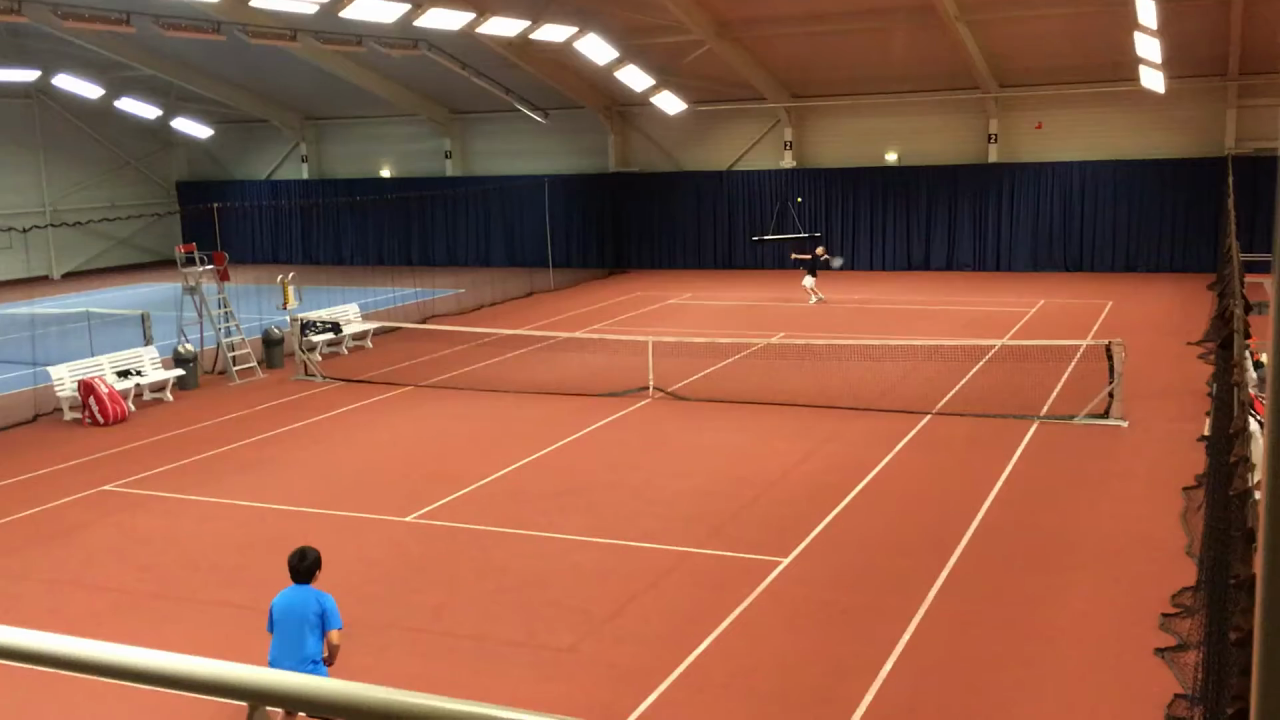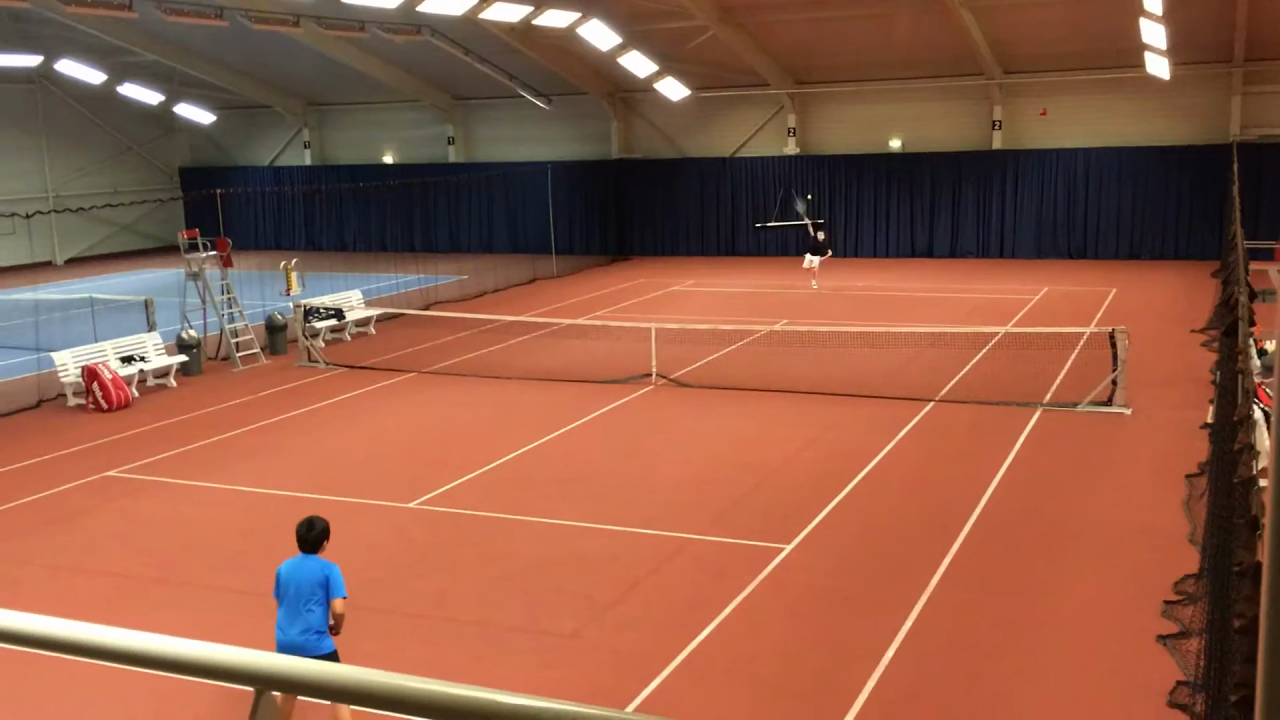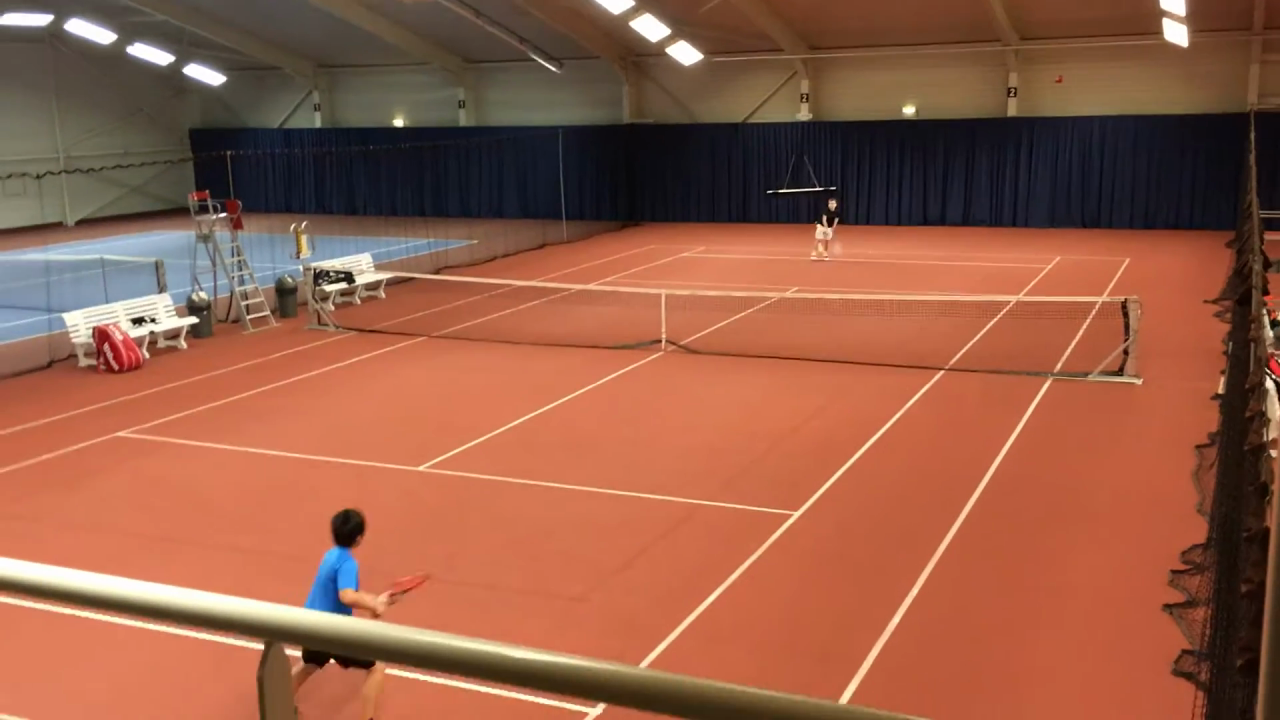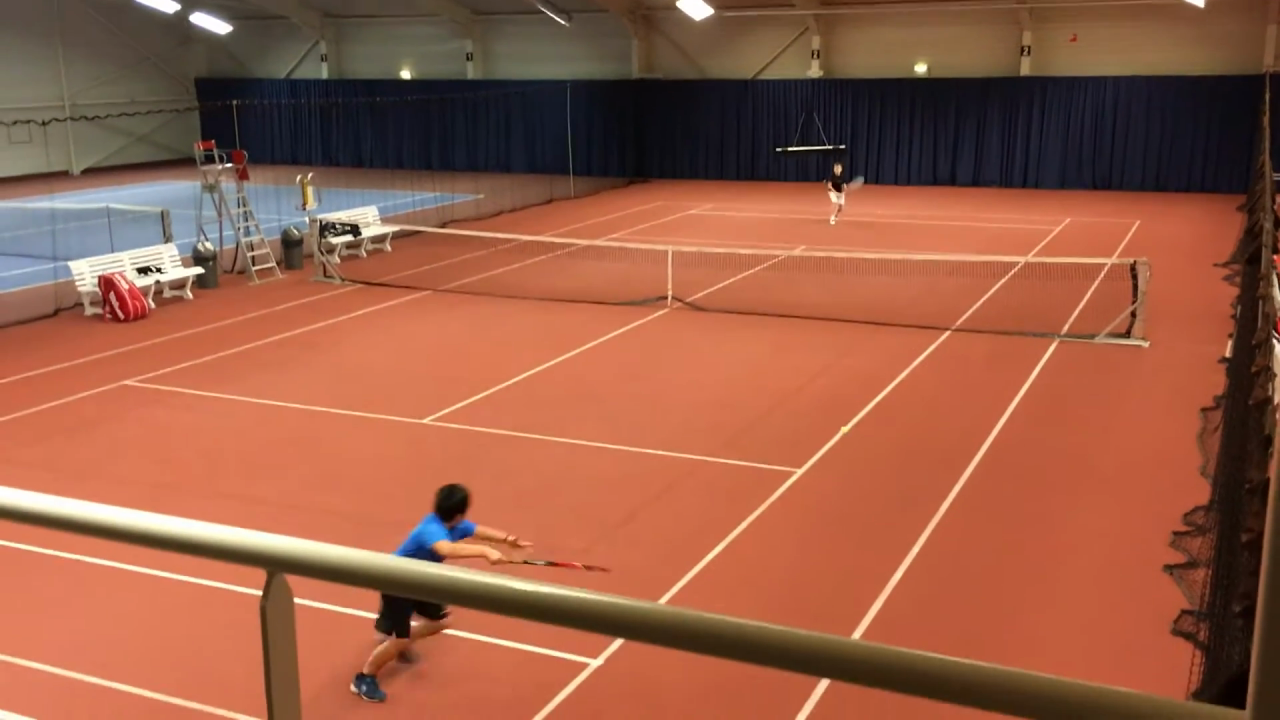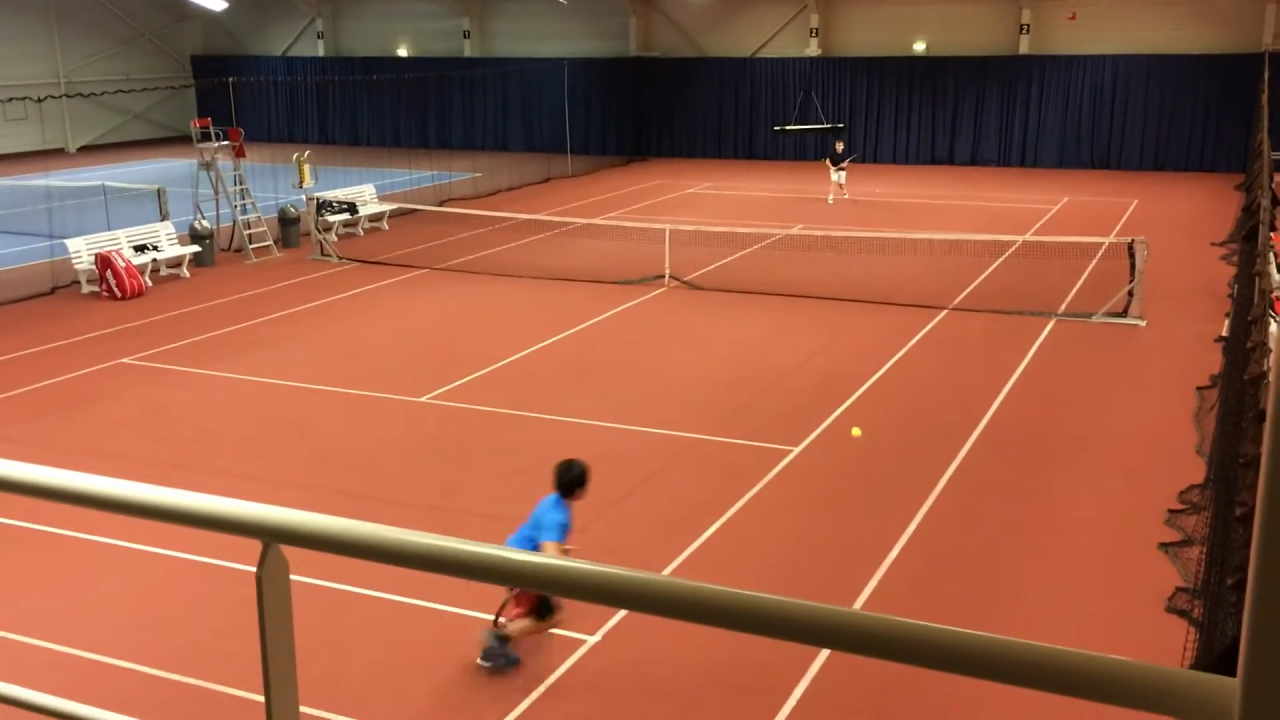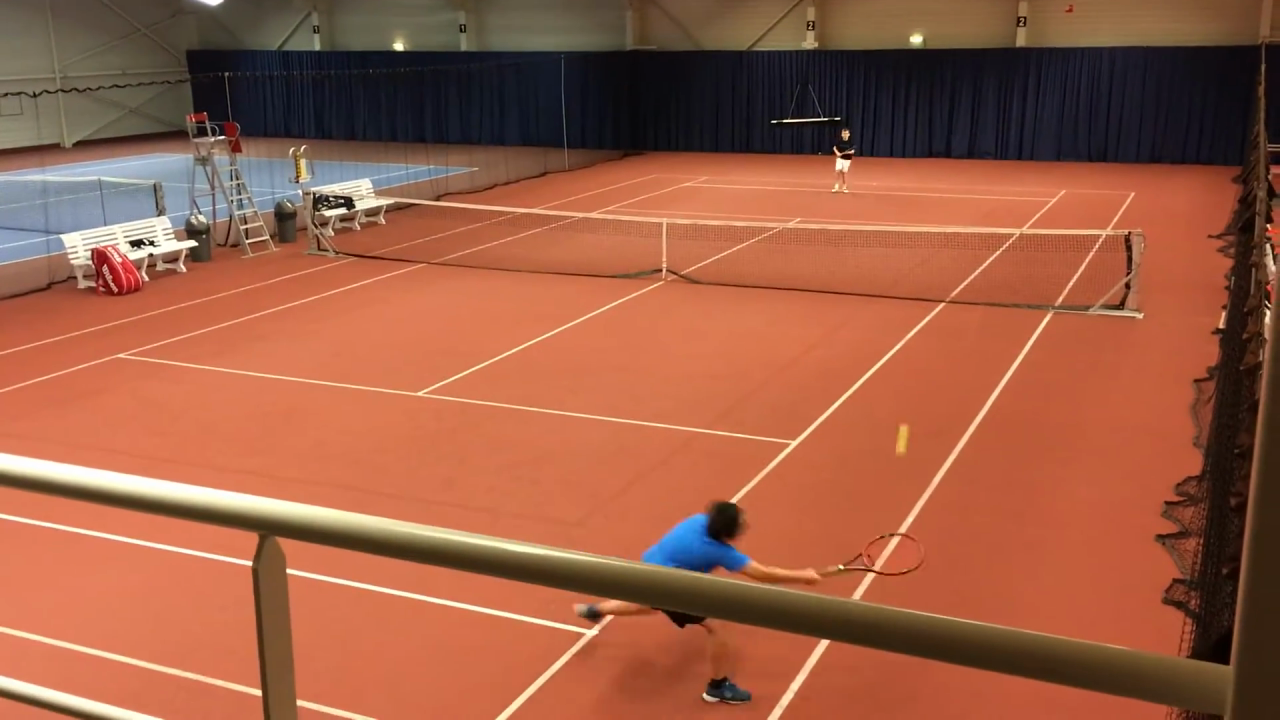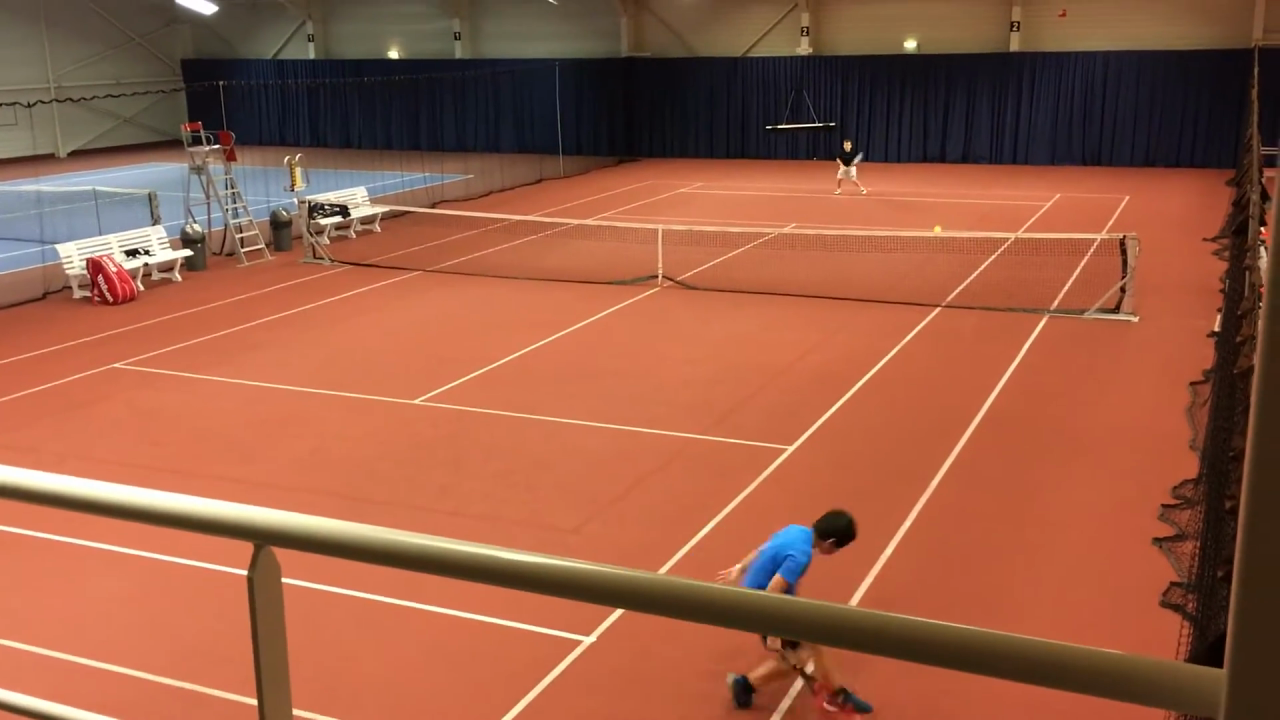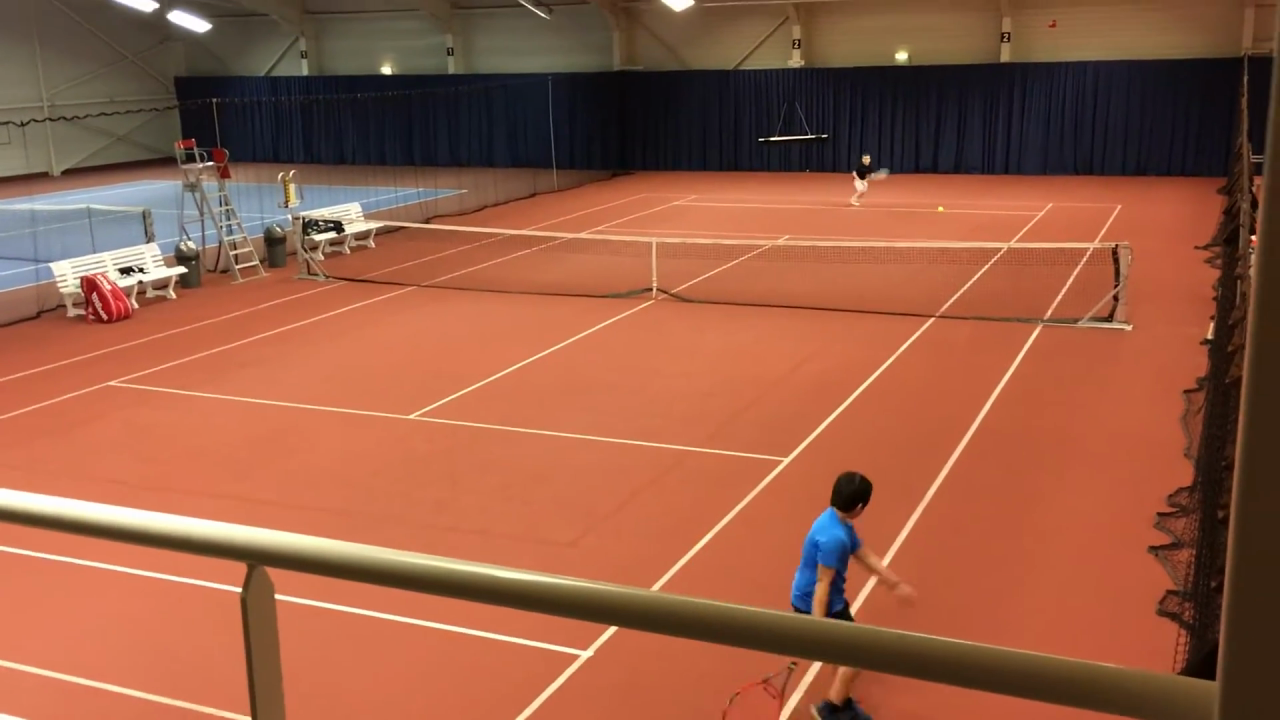
dt=0.3s
person 1, frame 1
left shoulder: (278, 599)
right shoulder: (323, 600)
left elbow: (275, 636)
right elbow: (334, 641)
right wrist: (330, 658)
left hip: (279, 671)
right hip: (310, 673)
person 1, frame 2
left shoulder: (284, 567)
right shoulder: (329, 569)
left elbow: (279, 603)
right elbow: (339, 610)
right wrist: (336, 627)
left hip: (286, 642)
right hip: (316, 644)
person 1, frame 3
left shoulder: (333, 554)
right shoulder: (347, 563)
right elbow: (347, 597)
left wrist: (375, 599)
right wrist: (374, 606)
left knee: (309, 665)
right knee: (376, 668)
person 1, frame 4
left shoulder: (453, 523)
right shoulder: (431, 530)
left elbow: (479, 531)
right elbow: (446, 550)
left wrist: (508, 539)
right wrist: (485, 551)
left knee: (441, 621)
right knee: (399, 640)
left ankle: (393, 640)
right ankle: (363, 679)
person 1, frame 5
left shoulder: (553, 501)
right shoulder: (554, 516)
right elbow: (549, 551)
left wrist: (560, 548)
right knee: (549, 618)
left ankle: (492, 654)
right ankle: (500, 638)
person 1, frame 6
left shoulder: (700, 520)
right shoulder: (723, 552)
right elbow: (761, 573)
right wrist: (801, 576)
left hip: (649, 566)
left knee: (645, 606)
right knee: (717, 630)
left ankle: (595, 610)
right ankle: (718, 686)
person 1, frame 7
left shoulder: (799, 531)
right shoulder: (800, 554)
left elbow: (762, 550)
right elbow: (771, 592)
left wrist: (740, 569)
right wrist: (772, 635)
left knee: (812, 644)
right knee: (791, 660)
left ankle: (837, 695)
right ankle: (745, 685)
person 1, frame 8
left shoulder: (840, 523)
right shoulder: (834, 537)
left elbow: (864, 556)
right elbow: (823, 583)
left wrist: (894, 582)
left hip: (832, 600)
right hip: (814, 605)
